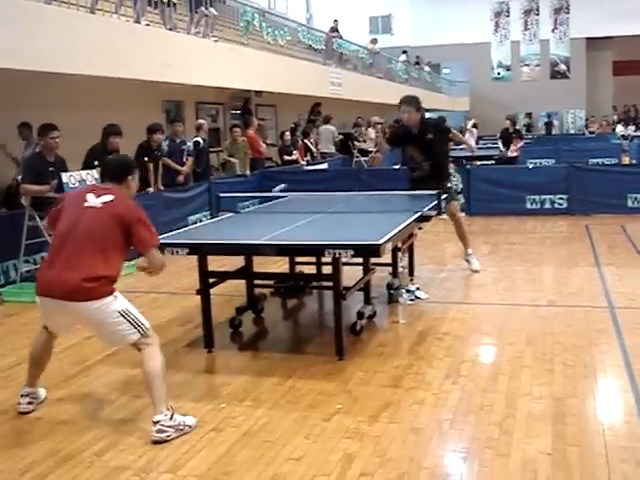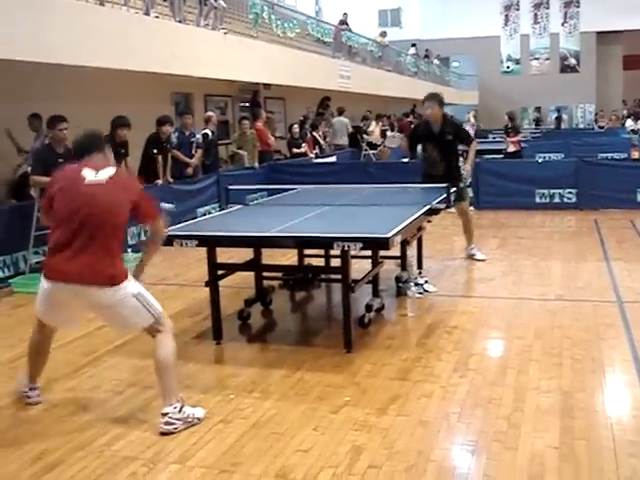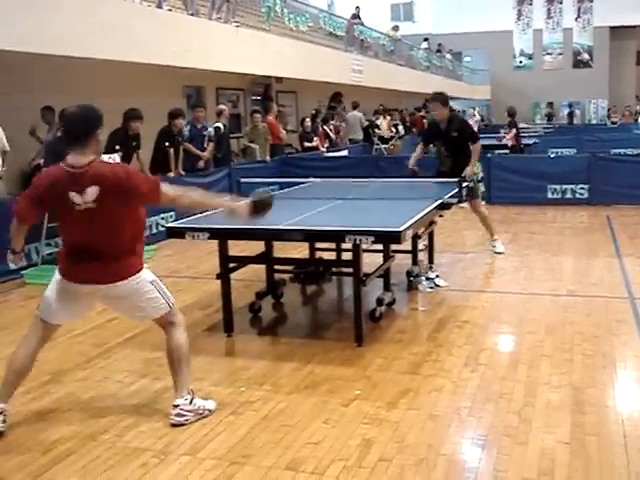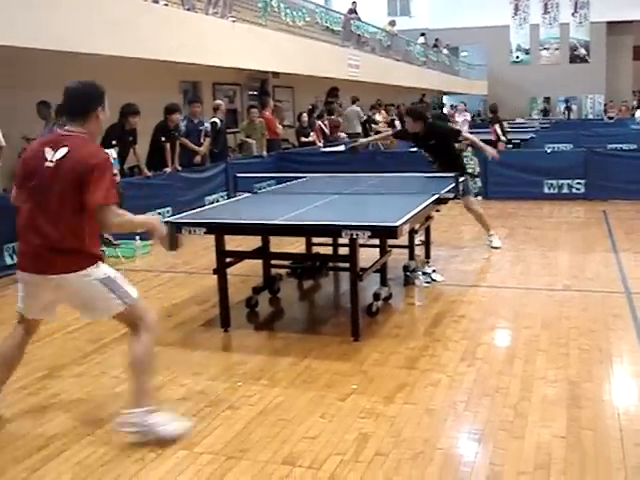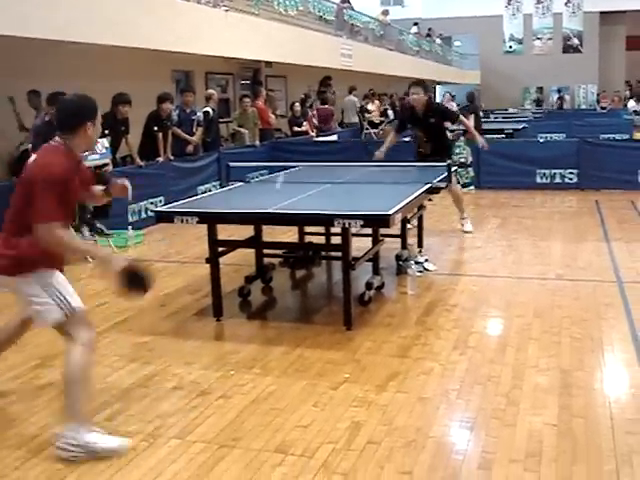
dt=0.3s
person 1, frame 1
left shoulder: (74, 196)
right shoulder: (130, 209)
left elbow: (50, 228)
right elbow: (156, 262)
right wrist: (147, 267)
left hip: (47, 288)
right hip: (91, 293)
left knee: (48, 330)
right knee: (150, 343)
left ankle: (29, 394)
right ankle: (164, 419)
person 1, frame 2
left shoulder: (62, 178)
right shoulder: (127, 183)
right elbow: (159, 231)
right wrist: (146, 261)
left hip: (60, 275)
right hip: (107, 280)
left knee: (43, 328)
right knee: (163, 331)
left ankle: (31, 388)
right ankle: (172, 411)
person 1, frame 3
left shoulder: (48, 180)
right shoulder: (119, 176)
right elbow: (175, 197)
right wrist: (231, 205)
left hip: (72, 275)
right hip: (122, 275)
left knee: (37, 334)
right knee: (174, 323)
right ankle: (184, 403)
person 1, frame 4
left shoulder: (36, 149)
right shoulder: (94, 157)
right elbow: (107, 218)
right wrist: (150, 223)
left hip: (33, 262)
right hip: (77, 265)
right knee: (144, 322)
right ankle: (143, 415)
person 1, frame 5
left shoulder: (68, 160)
right shoulder: (53, 168)
left elbow: (91, 195)
right elbow: (48, 234)
left wrist: (111, 190)
right wrist: (102, 255)
left knee: (30, 317)
right knee: (82, 334)
right ankle: (76, 433)
person 2, frame 1
left shoulder: (434, 125)
right shoulder: (400, 132)
left elbow: (450, 133)
left wrist: (467, 143)
left hip: (441, 178)
right hip: (417, 181)
left knee: (455, 214)
left ankle: (468, 253)
person 2, frame 2
left shoulder: (453, 126)
right shoulder: (419, 128)
left elbow: (471, 143)
right elbow: (409, 148)
left wrist: (469, 164)
left hip: (452, 175)
right hip: (429, 177)
left knee: (464, 211)
left ankle: (471, 247)
person 2, frame 3
left shoulder: (461, 124)
right shoulder: (432, 126)
left elbow: (476, 144)
right elbow: (423, 144)
left wrist: (471, 166)
right wrist: (414, 159)
left hip: (463, 172)
right hip: (444, 173)
left knee: (476, 207)
left ankle: (494, 239)
person 2, frame 4
left shoulder: (438, 129)
right shoulder: (409, 132)
left elbow: (463, 135)
right elbow: (391, 135)
left wrist: (485, 147)
right wrist: (367, 140)
left hip: (455, 169)
right hip: (439, 171)
left knee: (469, 203)
left ankle: (491, 234)
person 2, frame 5
left shoulder: (437, 109)
right shoulder: (407, 113)
left elbow: (459, 119)
right elbow: (396, 133)
left wrist: (476, 136)
right wrist: (383, 149)
left hip: (442, 154)
right hip: (422, 155)
left knee: (452, 186)
left ankle: (464, 218)
